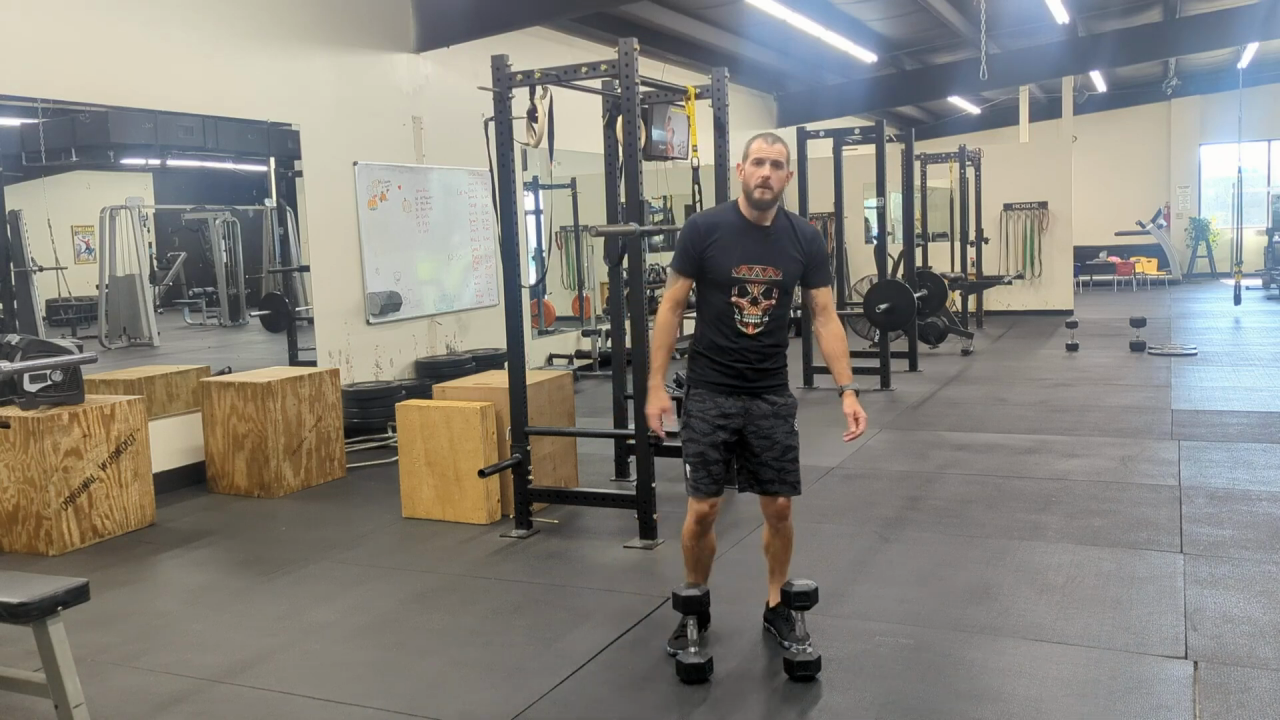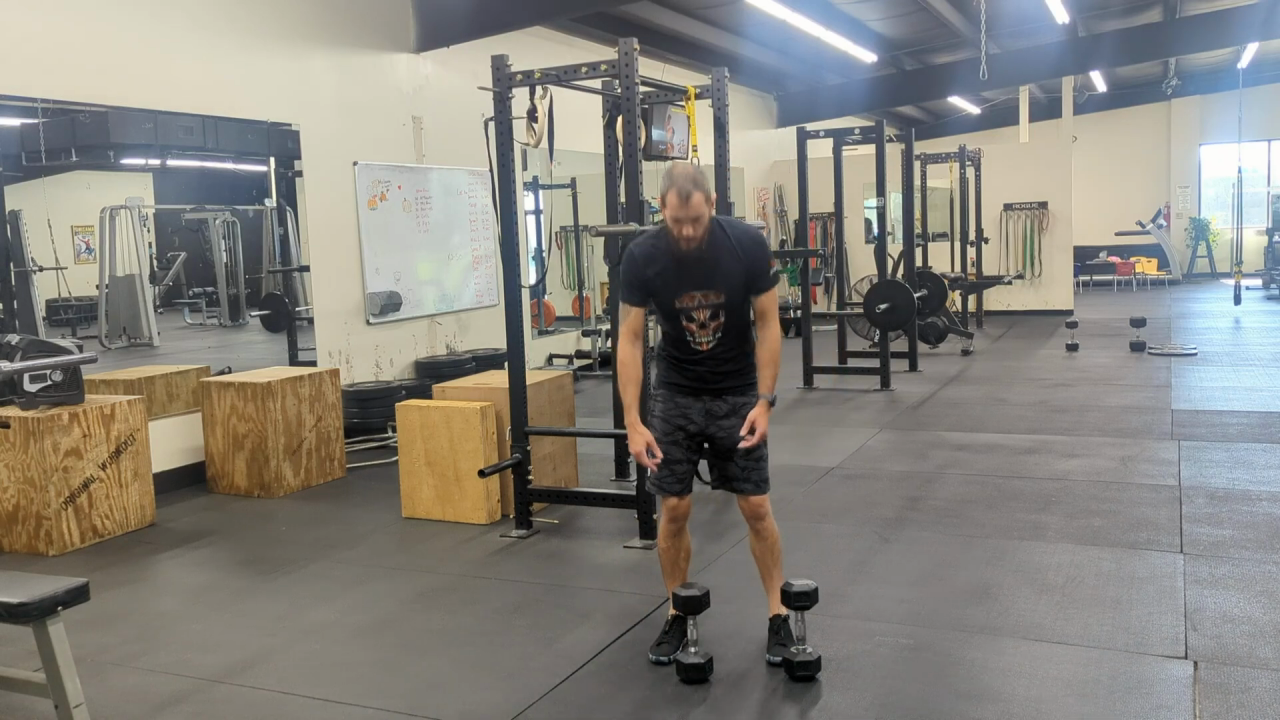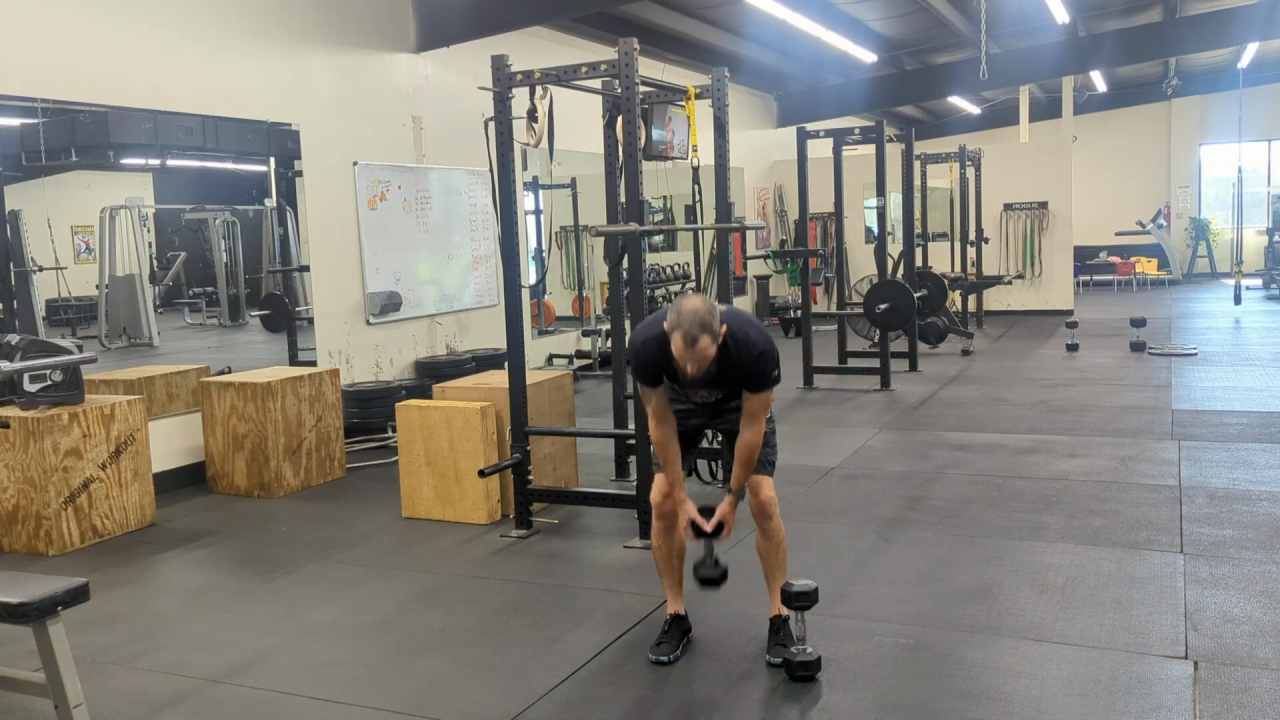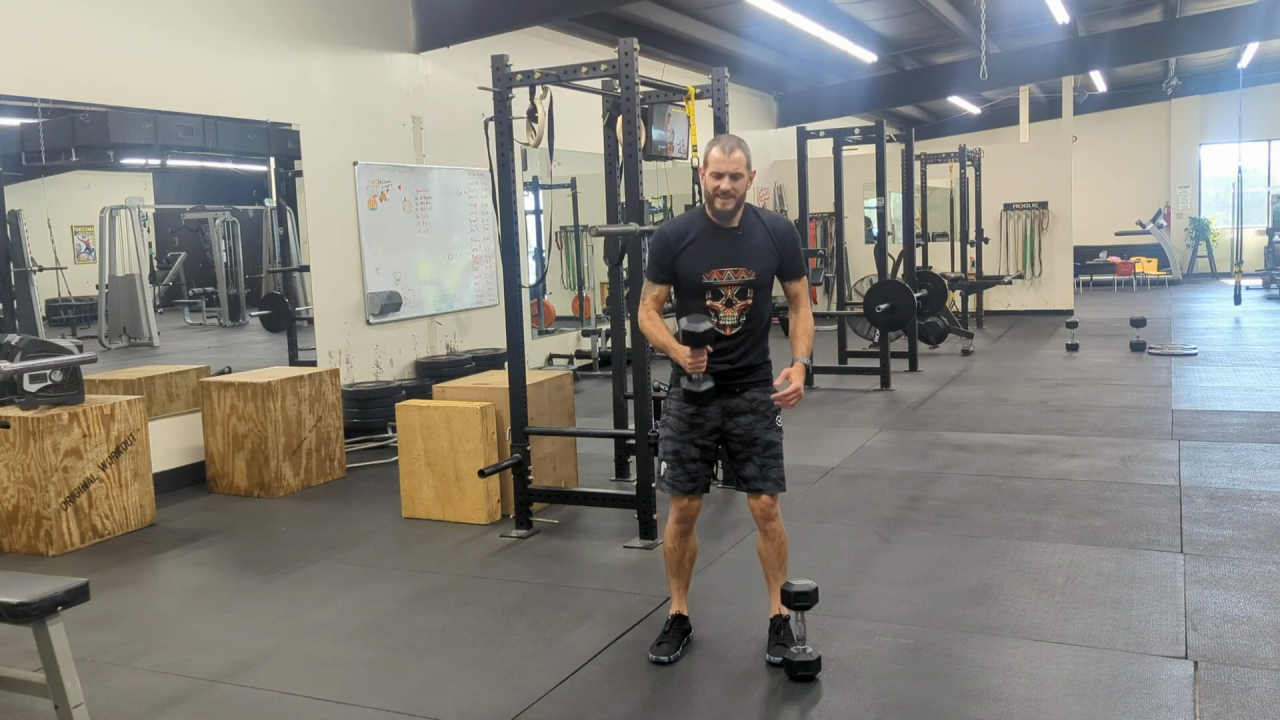
dt=1s
person 1, frame 1
left shoulder: (805, 238)
right shoulder: (704, 229)
left elbow: (825, 318)
right elbow: (670, 309)
left wrist: (848, 391)
right wrist: (657, 386)
left hip: (771, 395)
right hip: (709, 393)
left knee: (778, 508)
right knee: (702, 509)
left ankle: (775, 605)
person 1, frame 2
left shoulder: (748, 244)
right shoulder: (641, 256)
left elbow: (767, 325)
right elbow: (630, 339)
left wrist: (765, 402)
right wrist: (633, 421)
left hip: (739, 394)
right hip: (675, 397)
left knee: (756, 507)
right knee: (674, 509)
left ankle: (777, 614)
right ankle: (678, 616)
person 1, frame 3
left shoulder: (755, 345)
right shoulder: (644, 343)
left elbow: (752, 424)
right elbow: (661, 421)
left wrist: (733, 498)
right wrist: (680, 498)
left hip: (740, 401)
right hip: (679, 403)
left knee: (763, 501)
right knee: (661, 502)
left ankle: (779, 617)
right ankle: (676, 617)
person 1, frame 4
left shoulder: (777, 232)
right shoulder: (673, 236)
left elbow: (800, 303)
right elbow: (648, 310)
left wrist: (799, 364)
right wrist: (678, 351)
left hip: (755, 392)
right hip: (691, 392)
left knee: (765, 508)
right knee: (683, 510)
left ankle: (780, 617)
right ankle: (678, 617)
